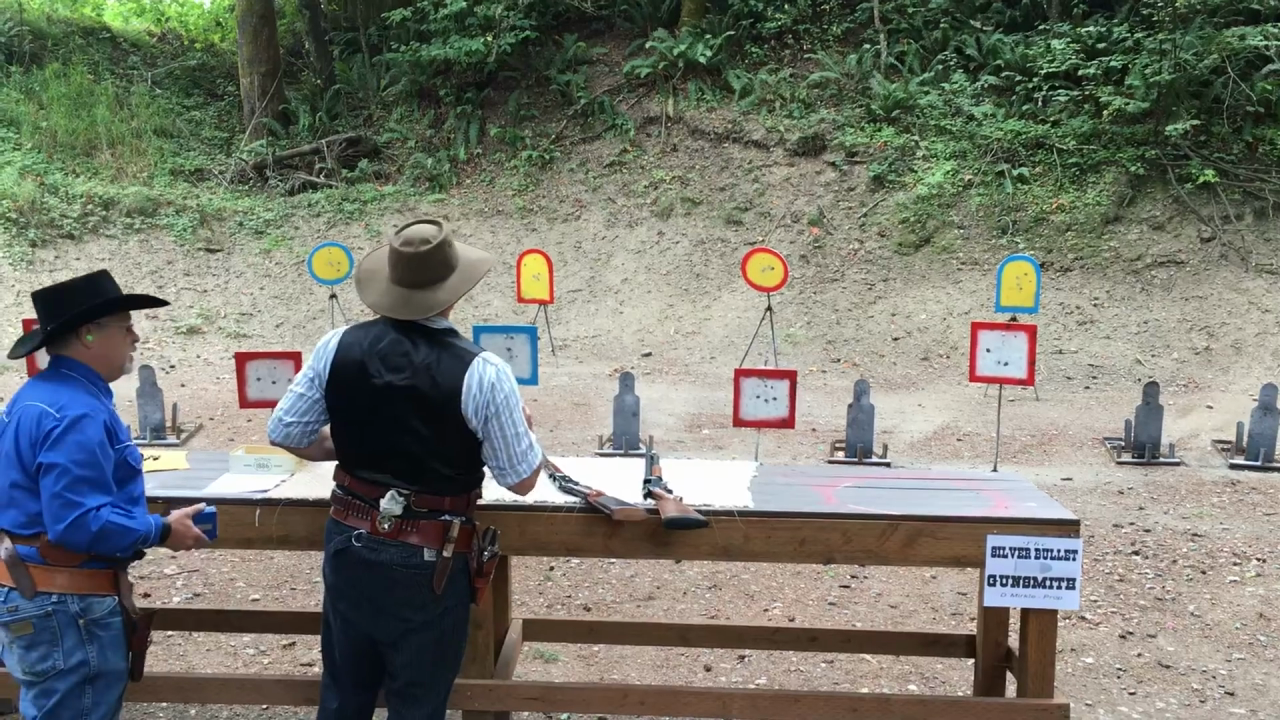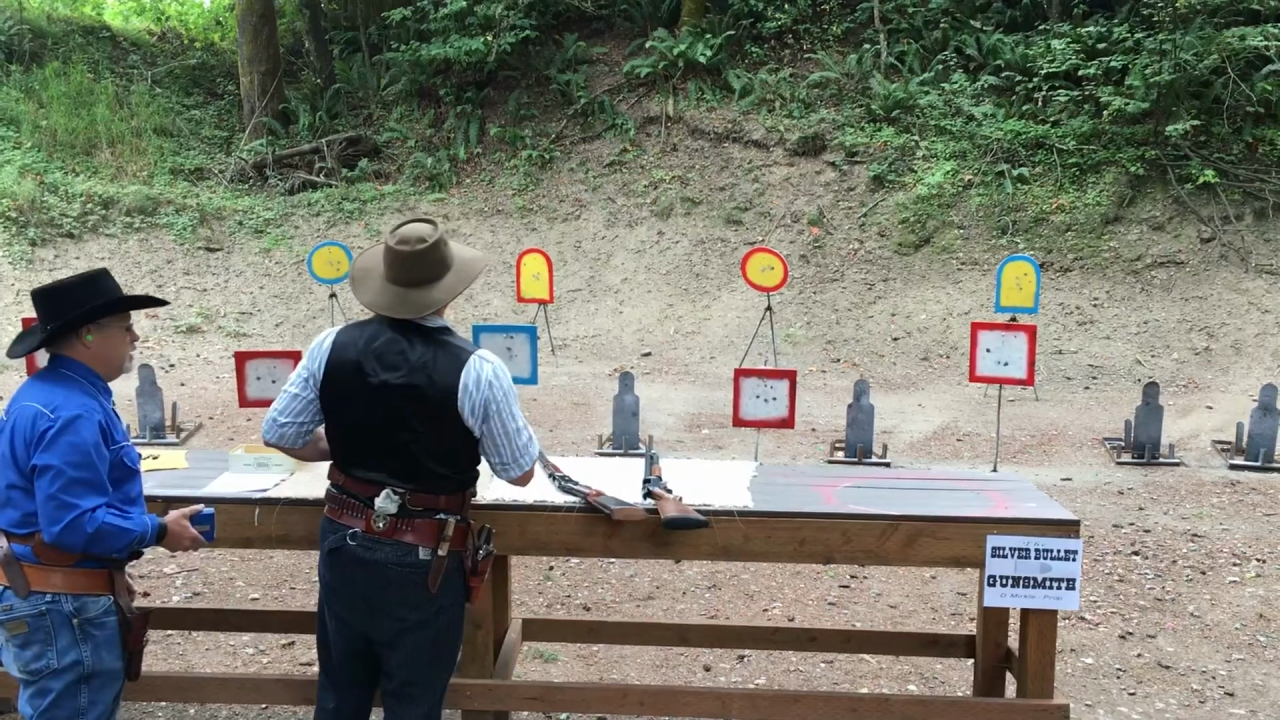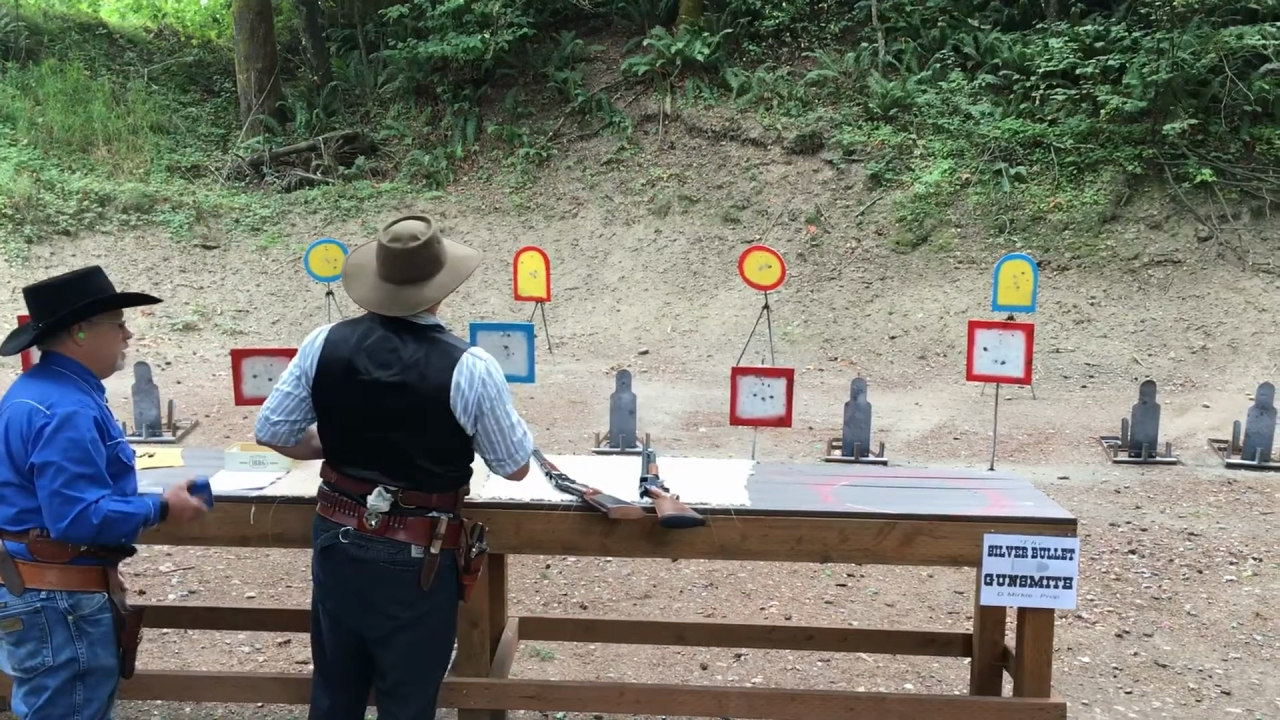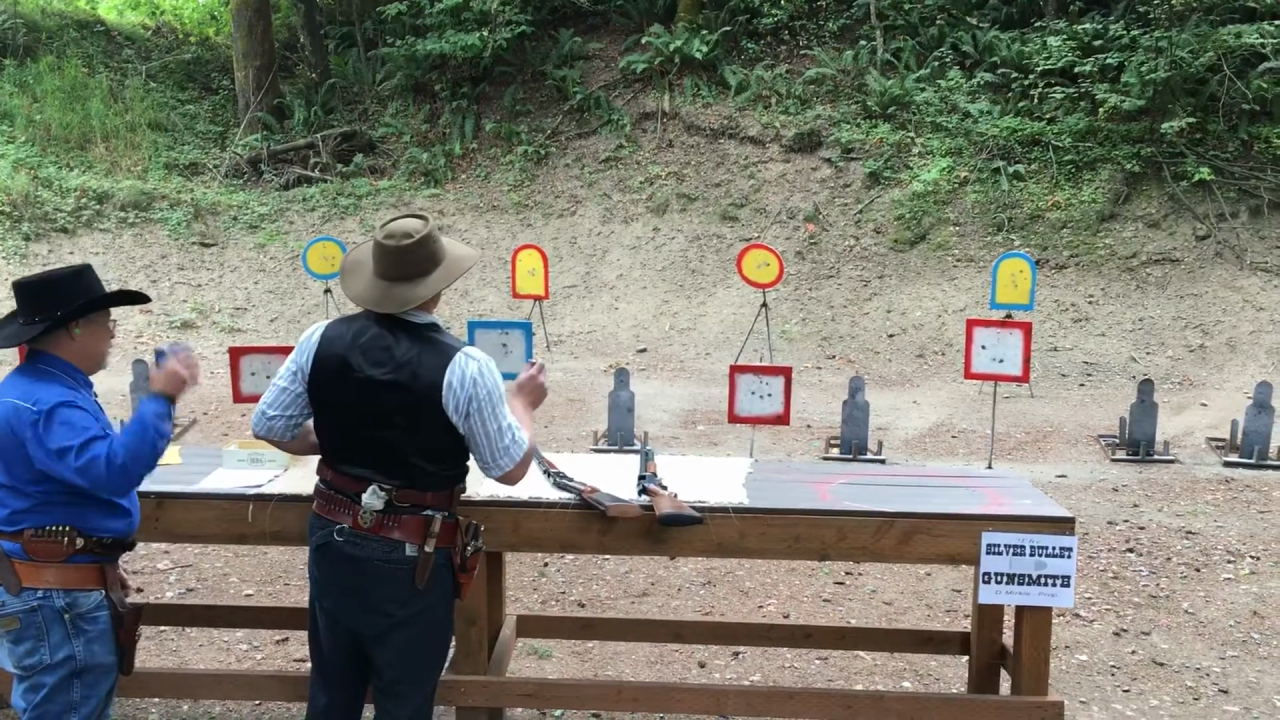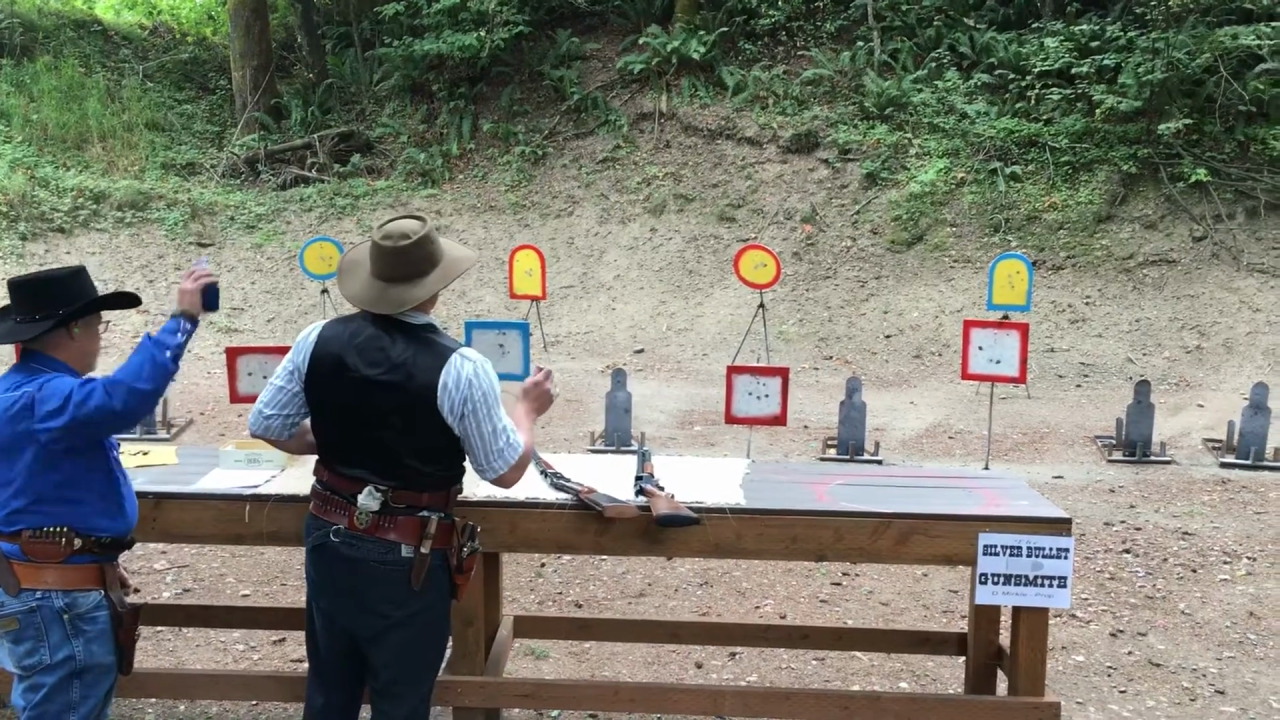
dt=0.3s
person 1, frame 1
left shoulder: (339, 346)
right shoulder: (482, 372)
left elbow: (286, 433)
right elbow: (521, 479)
right wrist: (522, 426)
left hip: (349, 543)
right hip: (427, 562)
person 1, frame 2
left shoulder: (333, 346)
right shoulder: (478, 370)
left elbow: (280, 435)
right elbow: (521, 471)
right wrist: (505, 419)
left hip: (344, 542)
right hip: (424, 560)
person 1, frame 3
left shoulder: (325, 343)
right shoulder: (471, 368)
left elbow: (273, 433)
right elbow: (516, 465)
right wrist: (493, 406)
left hip: (337, 539)
right hip: (416, 557)
person 1, frame 4
left shoulder: (322, 339)
right shoulder: (464, 367)
left elbow: (270, 427)
right elbow: (510, 468)
right wrist: (522, 403)
left hip: (334, 536)
right hip: (412, 556)
person 1, frame 5
left shoulder: (319, 339)
right shoulder: (461, 368)
left elbow: (267, 426)
right elbow: (505, 471)
right wrist: (526, 409)
left hip: (330, 537)
right hip: (408, 556)
person 2, frame 1
left shoulder: (40, 394)
right shoulder: (76, 413)
right elbow: (79, 523)
left wrist: (112, 572)
right wrist: (162, 530)
left hip: (37, 596)
right hip: (69, 606)
person 2, frame 2
left shoulder: (46, 393)
right shoulder: (71, 414)
right elbow: (74, 524)
left wrist: (109, 571)
right wrist: (158, 530)
left hip: (47, 594)
right hip: (65, 604)
person 2, frame 3
left shoulder: (41, 390)
right shoulder: (64, 410)
right elbow: (81, 516)
left wrist: (103, 572)
right wrist: (162, 507)
left hip: (46, 590)
right hip: (58, 600)
person 2, frame 4
right shoulder: (48, 404)
right elbow: (112, 468)
left wrist: (102, 565)
right wrist: (159, 399)
left hip: (56, 585)
right hip: (57, 595)
person 2, frame 5
right shoulder: (38, 400)
right elbow: (125, 396)
left wrist: (99, 562)
right wrist: (183, 318)
left hip: (63, 582)
right hip: (55, 594)
